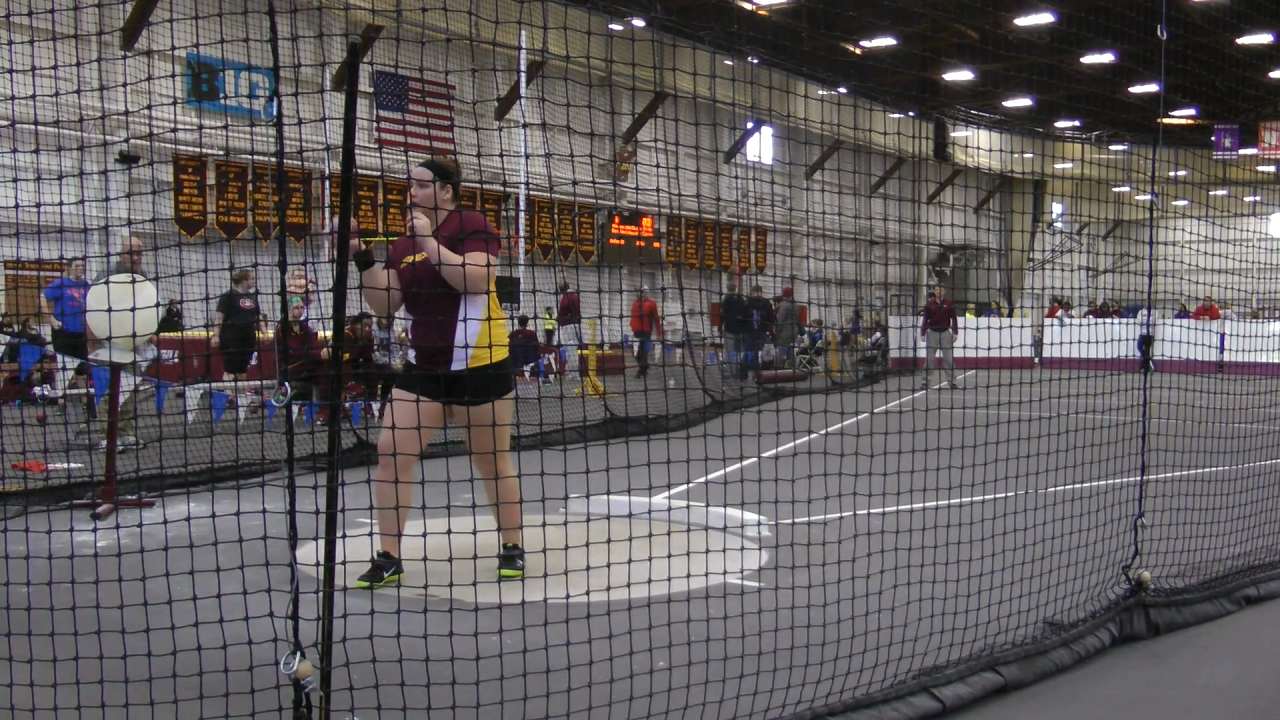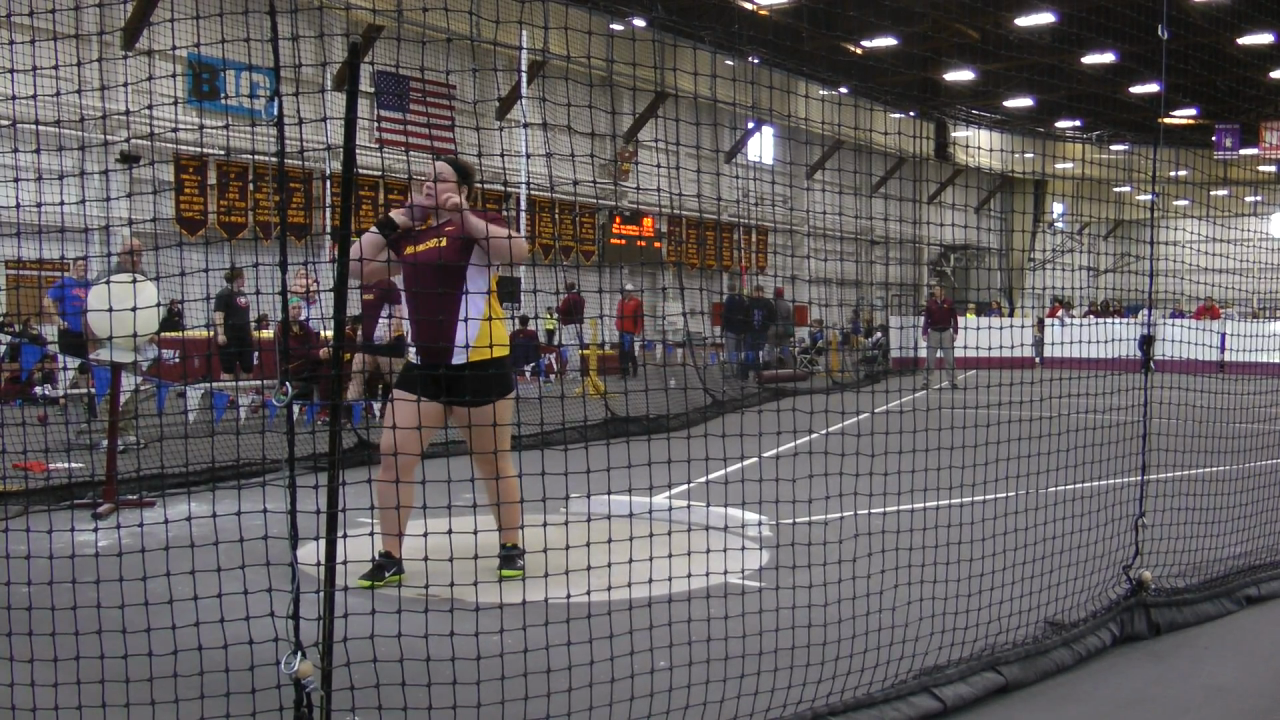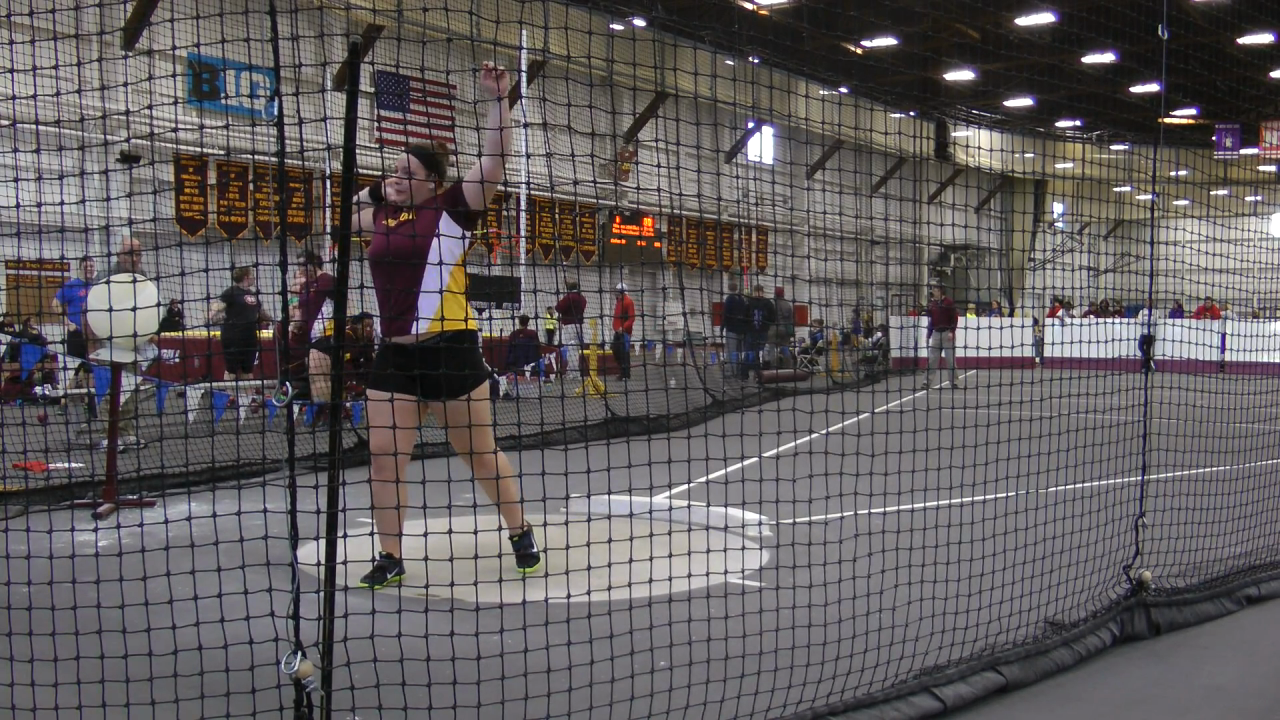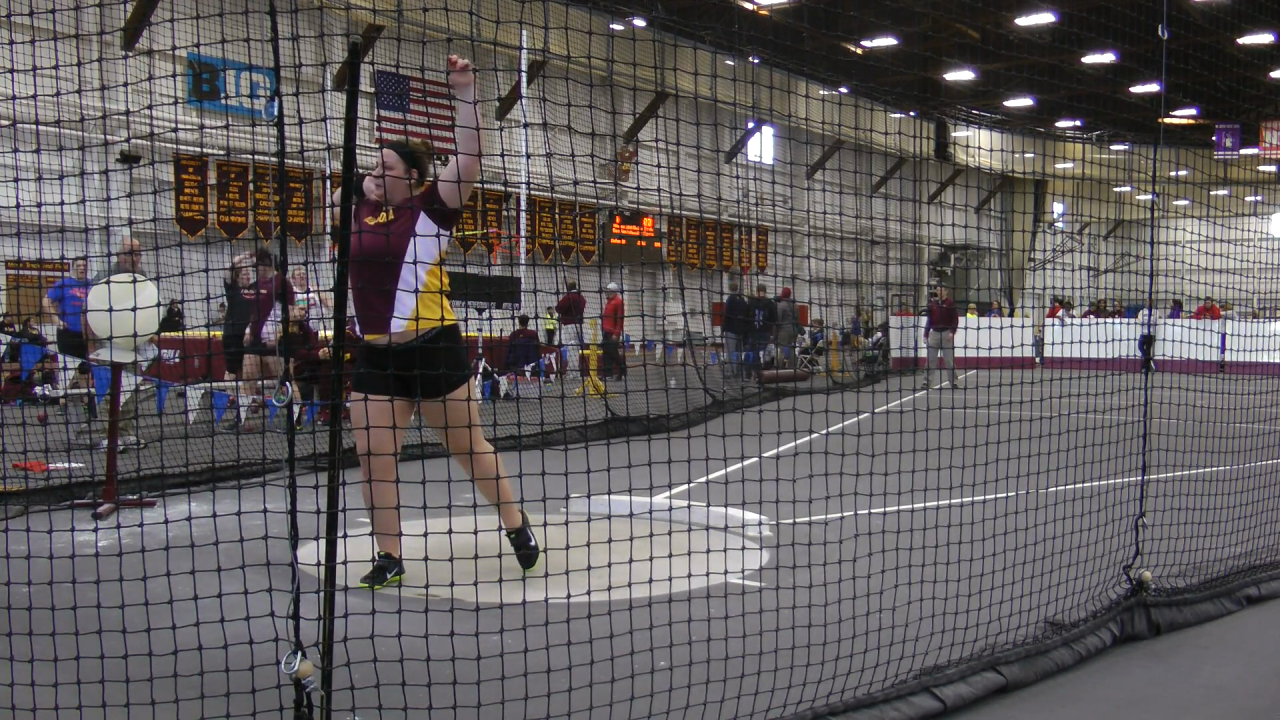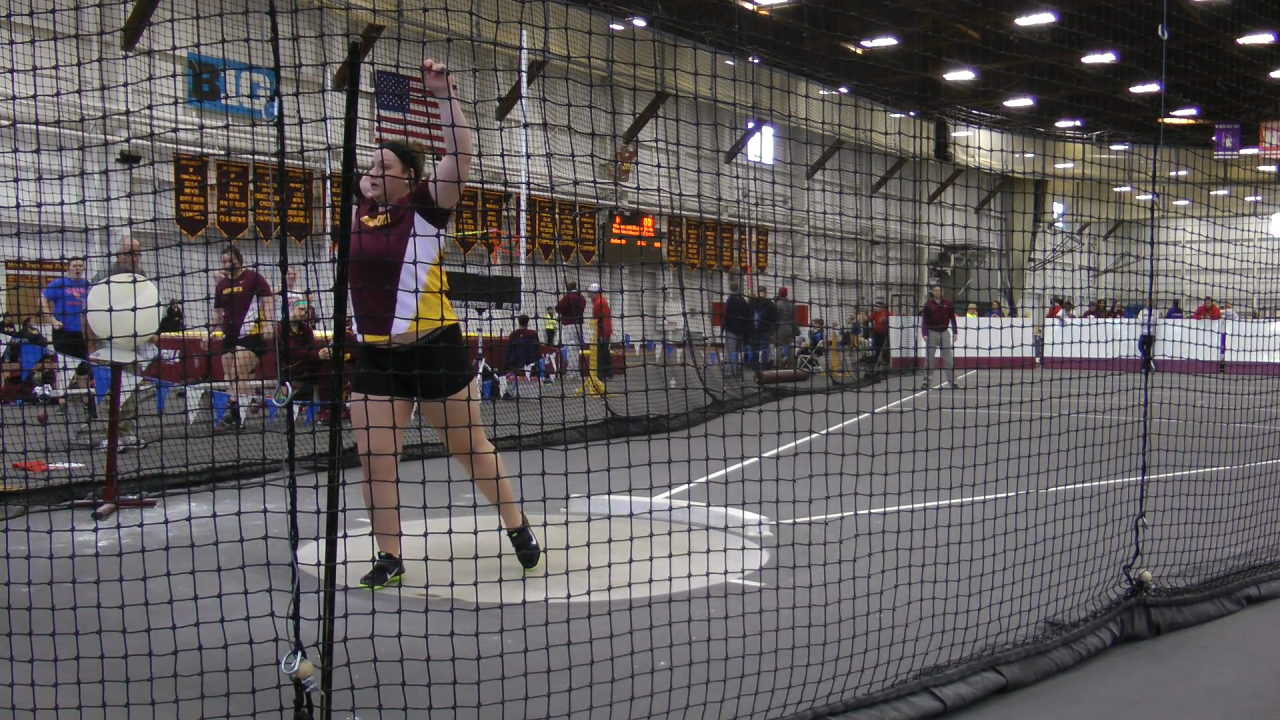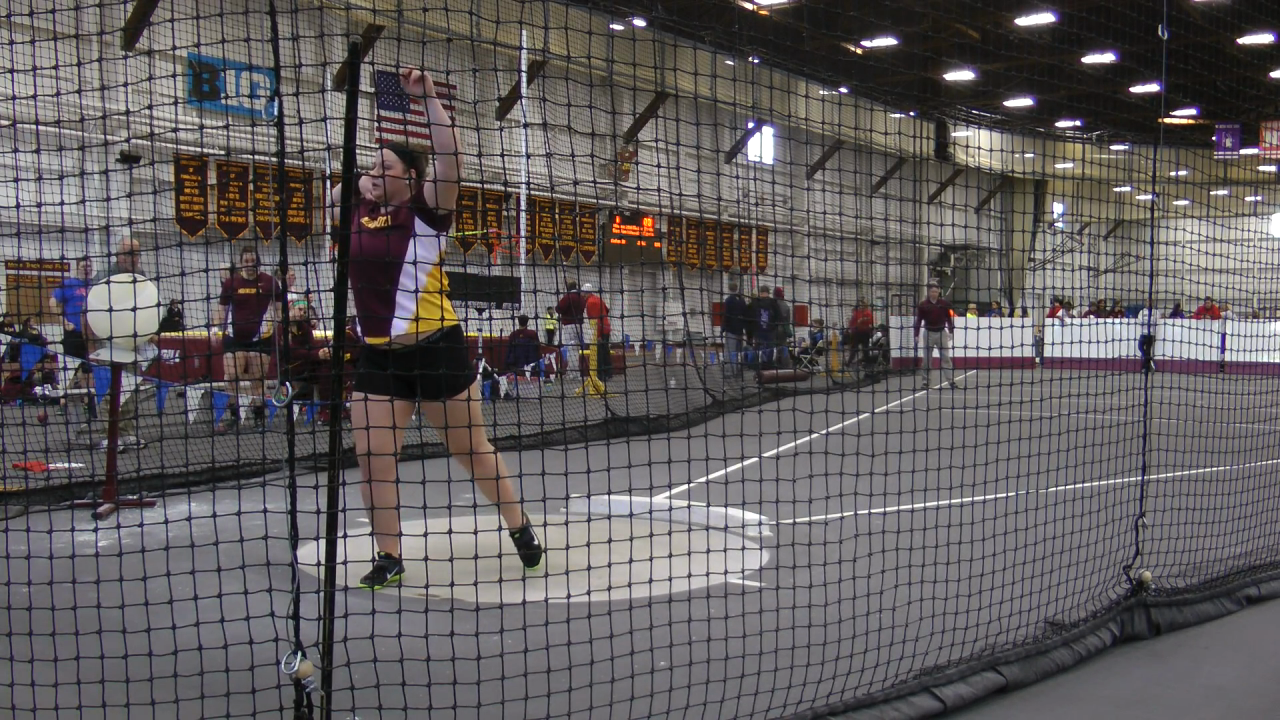
dt=0.7s
person 1, frame 1
left shoulder: (471, 224)
right shoulder: (403, 244)
left elbow: (474, 280)
right elbow: (383, 301)
left wrist: (430, 240)
right wrist: (360, 255)
left hip: (476, 364)
right hip: (422, 365)
left knee: (492, 460)
right knee: (391, 454)
left ankle: (512, 547)
right ankle: (389, 558)
person 1, frame 2
left shoulder: (479, 221)
right shoulder: (409, 236)
left elbow: (517, 251)
right elbow: (357, 267)
left wrist: (466, 218)
right wrist: (391, 221)
left hip: (479, 362)
right hip: (422, 364)
left knee: (493, 461)
right knee: (393, 455)
left ankle: (511, 546)
right ankle: (390, 557)
person 1, frame 3
left shoulder: (452, 206)
right shoulder: (384, 213)
left elbow: (494, 160)
right elbow: (355, 208)
left wrist: (496, 98)
right wrist: (377, 191)
left hip: (450, 350)
right hip: (394, 356)
left knee: (481, 454)
right knee: (384, 457)
left ankle: (521, 533)
right ankle: (390, 558)
person 1, frame 4
left shoulder: (431, 205)
right shoulder: (365, 209)
left elbow: (470, 157)
left wrist: (464, 92)
right wrist: (358, 189)
left hip: (433, 348)
right hip: (375, 356)
left knee: (471, 449)
right knee: (374, 462)
left ankle: (517, 525)
right ankle: (389, 557)
person 1, frame 5
left shoulder: (426, 205)
right shoulder: (364, 209)
left elbow: (460, 155)
left wrist: (444, 95)
right wrist: (359, 187)
left hip: (434, 348)
right hip: (375, 356)
left knee: (472, 448)
right knee: (375, 461)
left ankle: (518, 527)
right ankle: (389, 557)
person 1, frame 6
left shoulder: (427, 208)
right shoulder: (362, 209)
left elbow: (450, 158)
right elbow: (331, 201)
left wrist: (429, 98)
right wrist: (355, 184)
left hip: (435, 349)
right hip: (378, 356)
left knee: (473, 451)
right knee: (373, 461)
left ankle: (520, 527)
right ankle: (389, 557)
